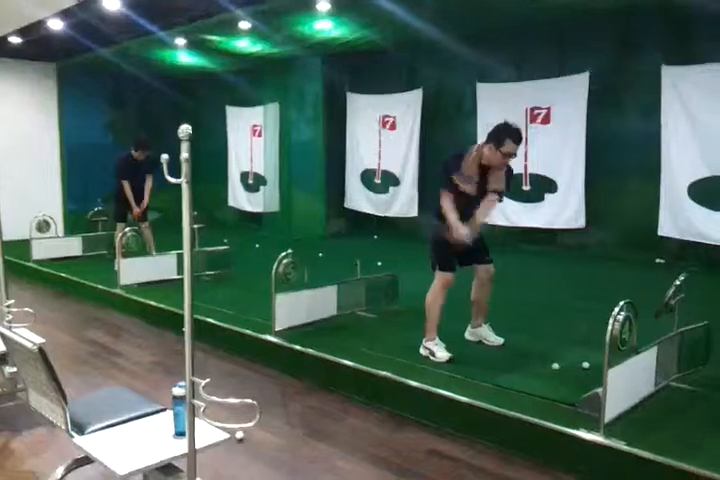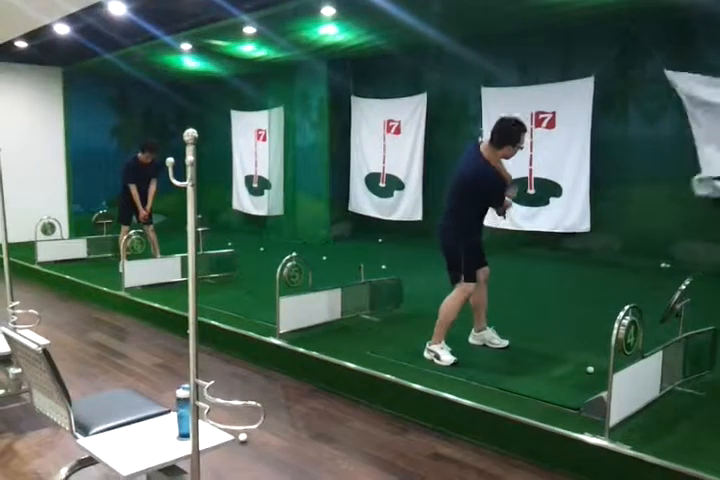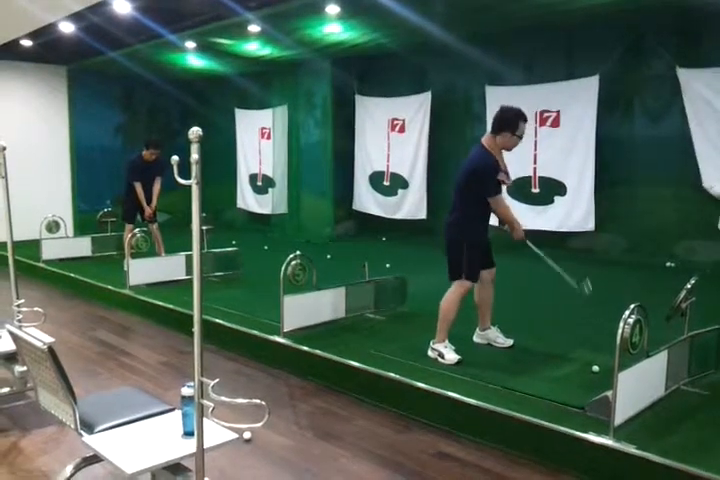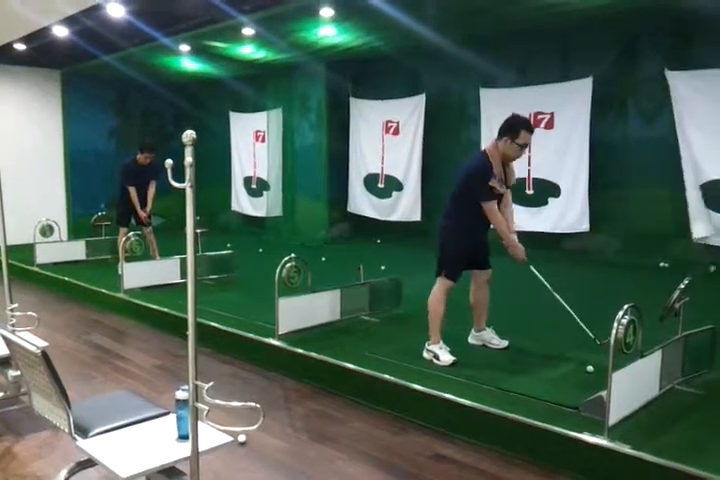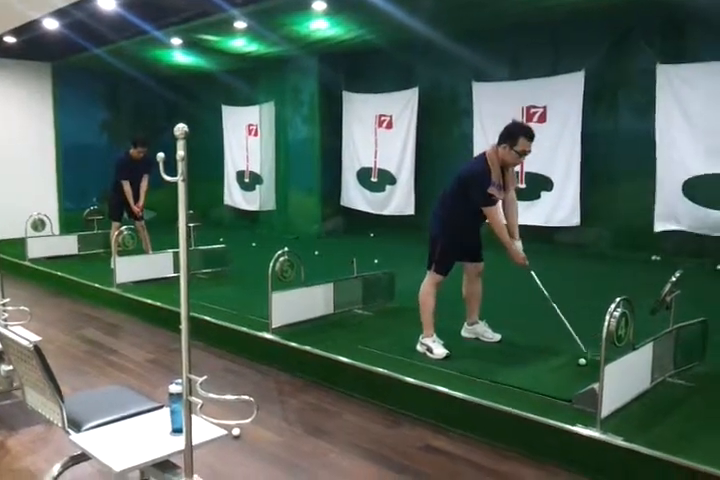
dt=0.4s
person 1, frame 1
left shoulder: (504, 173)
right shoulder: (459, 162)
left elbow: (488, 204)
right elbow: (446, 199)
left wrist: (471, 228)
right wrist: (456, 226)
left hip: (472, 228)
right hip: (446, 227)
left knee: (486, 273)
right knee: (444, 279)
left ankle: (477, 327)
right ankle: (430, 341)
person 1, frame 2
left shoulder: (476, 148)
right shoulder: (491, 177)
right elbow: (501, 207)
right wrist: (506, 203)
left hip: (465, 230)
right hip: (457, 235)
left knee: (482, 275)
right knee: (465, 288)
left ankle: (480, 331)
right ankle: (435, 344)
person 1, frame 3
left shoulder: (487, 151)
right shoulder: (487, 163)
right elbow: (497, 204)
left wrist: (506, 219)
right wrist: (515, 225)
left hip: (475, 228)
right hip: (462, 231)
left knee: (487, 275)
right knee: (463, 284)
left ankle: (484, 329)
right ankle: (438, 343)
person 1, frame 4
left shoulder: (504, 162)
right shoulder: (480, 167)
left elbow: (506, 199)
right elbow: (492, 212)
left wrist: (512, 234)
right wrist: (512, 245)
left hip: (477, 231)
right hip: (456, 231)
left knee: (483, 276)
right knee: (445, 283)
left ankle: (479, 331)
right ankle: (433, 344)
person 1, frame 5
left shoulder: (505, 164)
right shoulder: (479, 173)
left elbow: (509, 198)
right elbow: (493, 216)
left wrist: (517, 239)
right wrist: (512, 250)
left hip: (469, 224)
right hip: (447, 225)
left knee: (475, 269)
right knee: (435, 277)
left ankle: (472, 324)
right ankle: (427, 338)
person 2, frame 1
left shoulder: (149, 160)
right shoulder: (123, 162)
left elbow: (149, 180)
right elbow: (126, 185)
left wrist: (146, 199)
right wrist: (133, 207)
left hip: (139, 196)
right hip: (123, 197)
left knee: (145, 225)
right knee: (121, 226)
left ankle: (153, 253)
person 2, frame 2
left shoulder: (155, 164)
right shoulder: (130, 164)
left elbow: (153, 184)
right elbow: (133, 188)
left wrist: (148, 205)
right wrist: (140, 209)
left hip: (144, 199)
right hip: (127, 199)
left knee: (149, 228)
right knee: (125, 229)
left ankle: (158, 257)
right ankle: (123, 261)
person 2, frame 3
left shoulder: (159, 162)
right shoulder: (134, 163)
left elbow: (157, 183)
right elbow: (137, 186)
left wrist: (153, 203)
right wrist: (145, 207)
left hip: (148, 197)
right hip: (132, 198)
left knee: (154, 226)
right knee: (129, 227)
left ankle: (162, 255)
person 2, frame 4
left shoulder: (154, 166)
right shoulder: (128, 166)
left elbow: (152, 186)
right elbow: (132, 190)
left wrist: (148, 206)
right wrist: (139, 211)
left hip: (142, 202)
right hip: (126, 202)
left knee: (148, 230)
right knee: (123, 231)
left ankle: (157, 259)
person 2, frame 5
left shoulder: (146, 161)
right shoulder: (122, 161)
left elbow: (144, 181)
right elbow: (126, 185)
left wrist: (141, 201)
right wrist: (132, 206)
left hip: (135, 196)
right hip: (118, 196)
left knee: (141, 224)
right knee: (116, 225)
left ankle: (149, 253)
right ankle: (114, 257)
